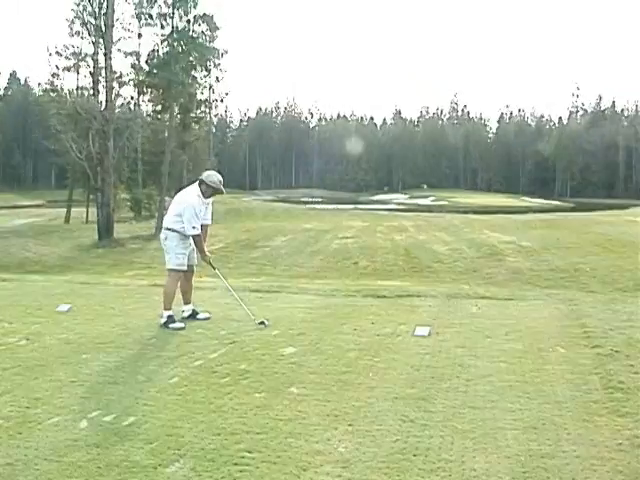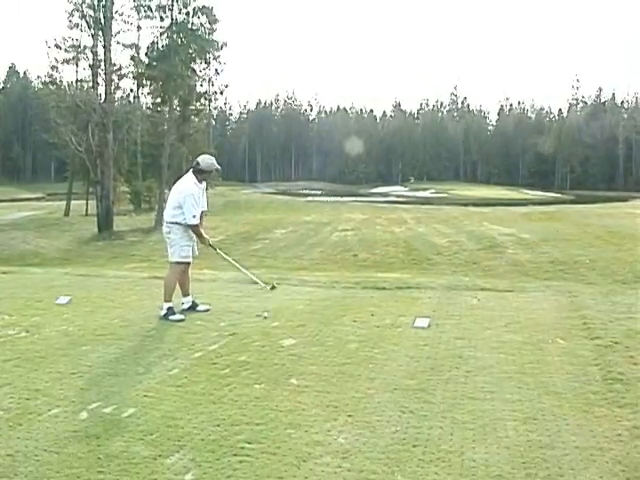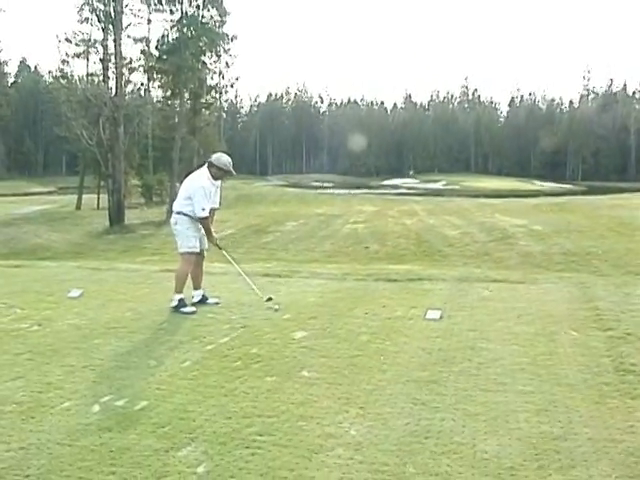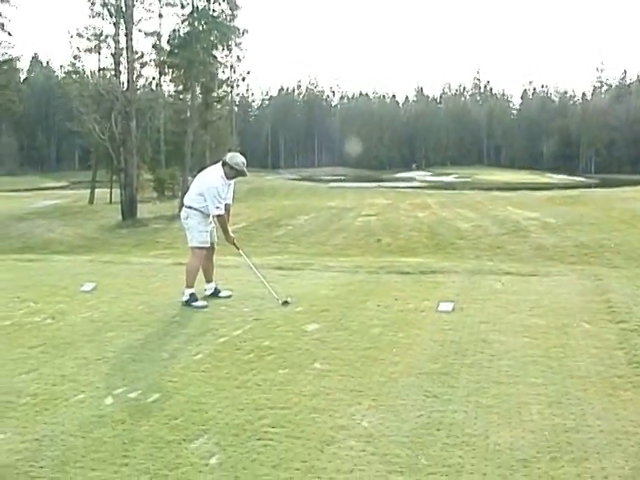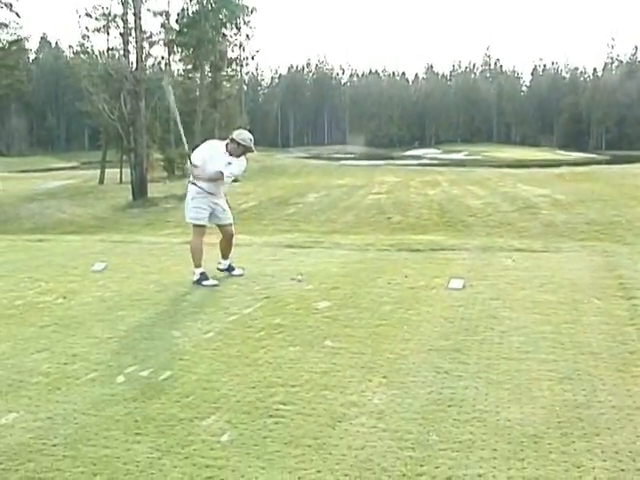
dt=0.7s
person 1, frame 1
left shoulder: (205, 196)
right shoulder: (191, 200)
left elbow: (205, 223)
right elbow: (194, 231)
left wrist: (204, 246)
right wrist: (203, 253)
left hip: (186, 236)
right hip: (174, 236)
left knee: (188, 272)
right knee: (175, 275)
left ankle: (188, 310)
right ankle: (167, 316)
person 1, frame 2
left shoulder: (199, 182)
right shoulder: (189, 189)
left elbow: (201, 209)
right elbow: (192, 220)
left wrist: (202, 232)
right wrist: (202, 237)
left hip: (186, 228)
right hip: (177, 229)
left knee: (185, 266)
right knee: (176, 267)
left ankle: (188, 302)
right ankle: (166, 308)
person 1, frame 3
left shoulder: (214, 179)
right shoulder: (201, 183)
left elbow: (212, 207)
right elbow: (202, 214)
left wrist: (210, 230)
right wrist: (210, 234)
left hip: (195, 220)
right hip: (184, 220)
left knee: (199, 258)
right knee: (188, 259)
left ankle: (198, 295)
right ankle: (177, 300)
person 1, frame 4
left shoulder: (227, 176)
right shoulder: (214, 181)
left elbow: (227, 204)
right elbow: (219, 212)
left wrist: (227, 227)
right wrist: (227, 233)
left hip: (205, 215)
right hip: (194, 214)
left knee: (209, 251)
right knee: (198, 253)
left ankle: (211, 288)
right ankle: (188, 295)
person 1, frame 5
left shoulder: (240, 162)
right shoulder: (211, 146)
left elbow: (220, 175)
right elbow: (194, 163)
left wrist: (202, 175)
right wrist: (195, 170)
left hip: (217, 196)
right hip: (197, 192)
left knee: (229, 232)
right knee: (199, 232)
left ankle: (225, 263)
right ankle: (198, 274)
